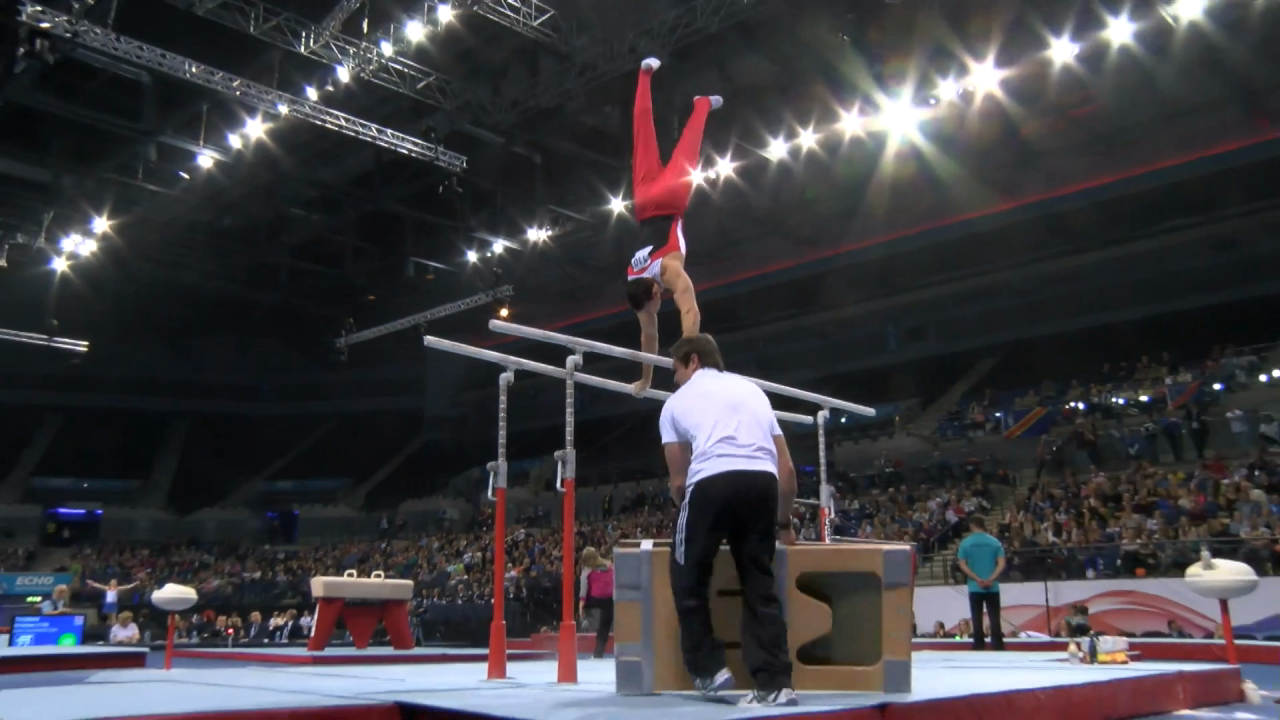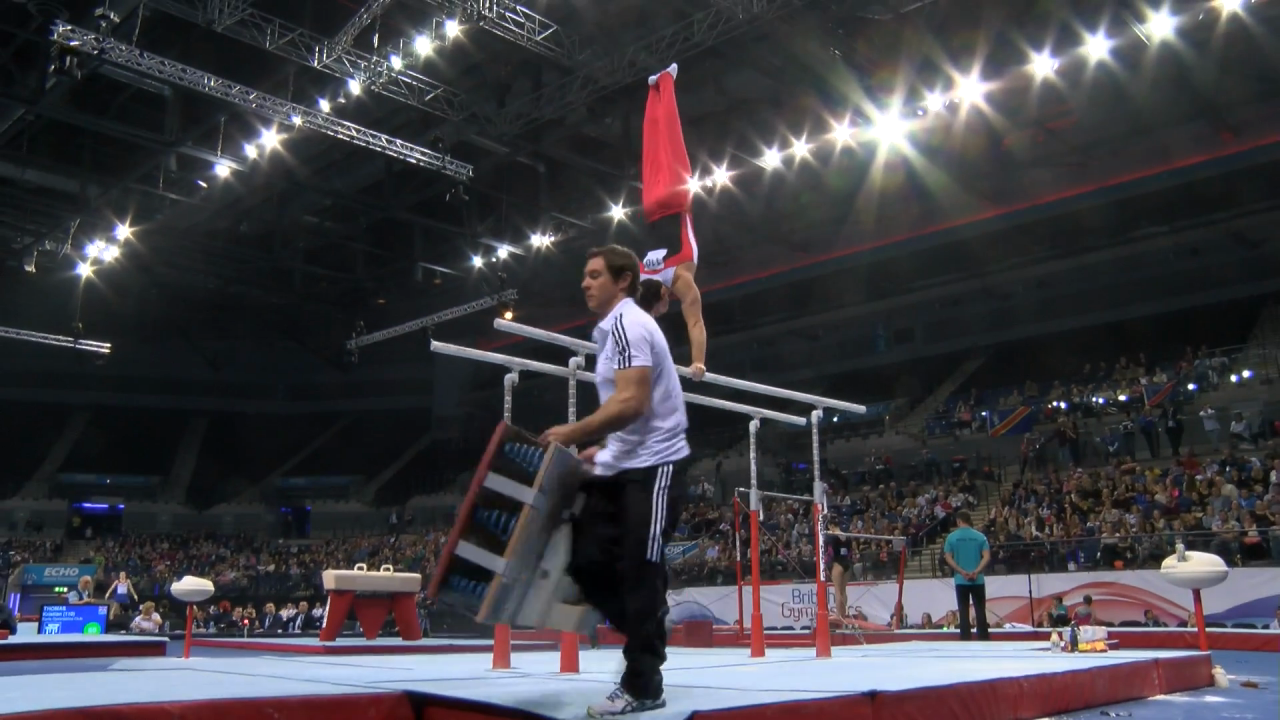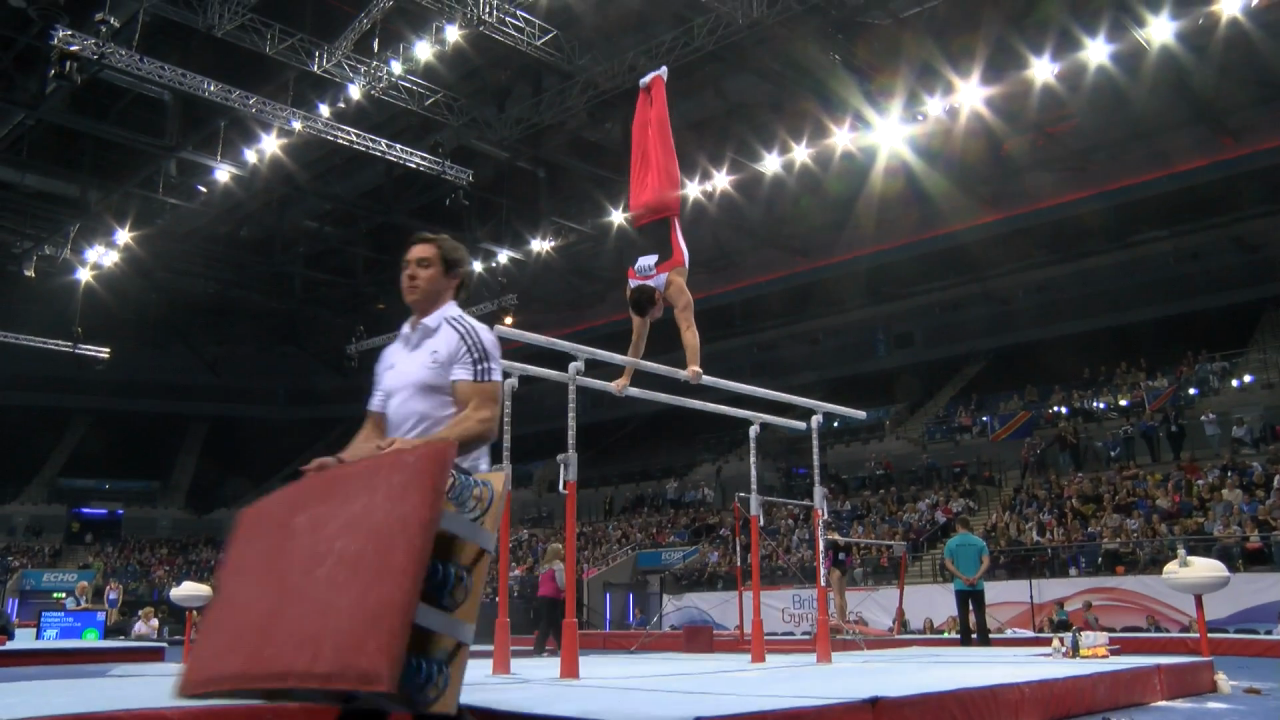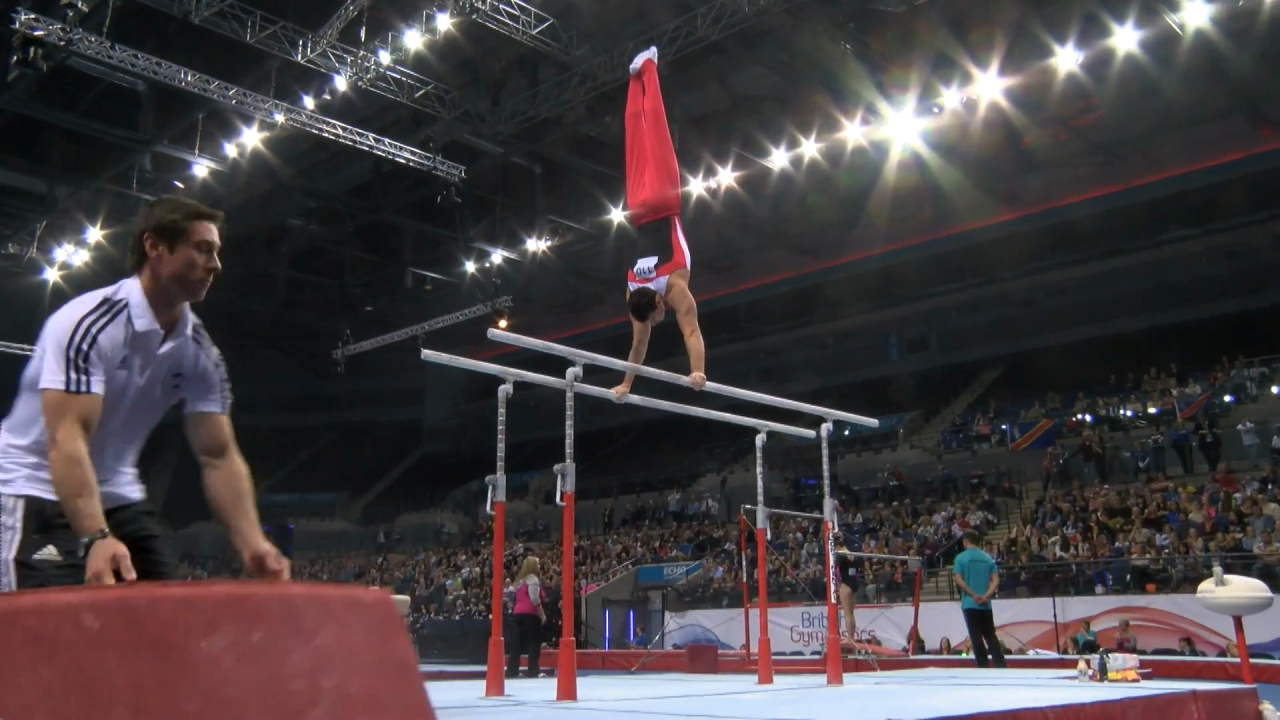
dt=0.7s
person 1, frame 1
left shoulder: (676, 402)
right shoulder: (753, 389)
left elbow: (678, 482)
right elbow: (786, 466)
left wrist: (691, 518)
right wrist: (784, 522)
left hip: (714, 483)
right hip: (762, 482)
left knee: (688, 577)
right knee: (759, 584)
left ankle: (709, 666)
right ankle: (774, 682)
person 1, frame 2
left shoulder: (629, 324)
right shoulder: (616, 328)
left elbow: (632, 402)
left wrist: (573, 432)
right wrist: (602, 448)
left hip: (654, 464)
right hip: (620, 465)
left knee: (640, 573)
right knee: (584, 558)
right ankle: (647, 630)
person 1, frame 3
left shoulder: (467, 337)
right shoulder: (392, 353)
left elbow: (483, 417)
right elbow: (374, 429)
left wrist: (418, 447)
right wrist: (340, 461)
person 1, frame 4
left shoulder: (200, 353)
right shoulder: (89, 322)
left elbow: (219, 456)
right elbow: (68, 438)
left wrist: (253, 543)
right wrist: (96, 539)
left hip: (120, 502)
right hip: (41, 496)
person 2, frame 1
left shoulder: (670, 271)
right shoulder: (638, 283)
left elbow: (690, 315)
right elbow: (648, 335)
right wrist: (645, 379)
left hip: (667, 204)
right hip: (648, 208)
left knee: (683, 153)
right knee: (644, 135)
left ankle: (703, 103)
right ankle: (646, 74)
person 2, frame 2
left shoulder: (681, 280)
right shoulder: (645, 283)
left elbow: (696, 323)
left wrist: (698, 362)
left hip: (673, 203)
right hip: (657, 208)
left knee: (667, 135)
right knee: (655, 145)
left ankle: (664, 81)
right ankle: (657, 88)
person 2, frame 3
left shoulder: (673, 285)
right shoulder: (636, 288)
left elbow: (688, 328)
right elbow: (638, 338)
left wrist: (693, 365)
right wrist: (626, 377)
left hip: (661, 208)
right hip: (645, 212)
left knee: (657, 137)
right knee: (643, 141)
left ankle: (655, 83)
right ankle: (647, 90)
person 2, frame 4
left shoulder: (675, 287)
right shoulder: (636, 291)
left elbow: (692, 333)
right elbow: (639, 343)
left wrist: (698, 372)
right wrist: (626, 383)
left hip: (660, 207)
right hip: (643, 211)
left knee: (652, 127)
right knee: (638, 132)
left ankle: (647, 68)
right ankle: (639, 76)
